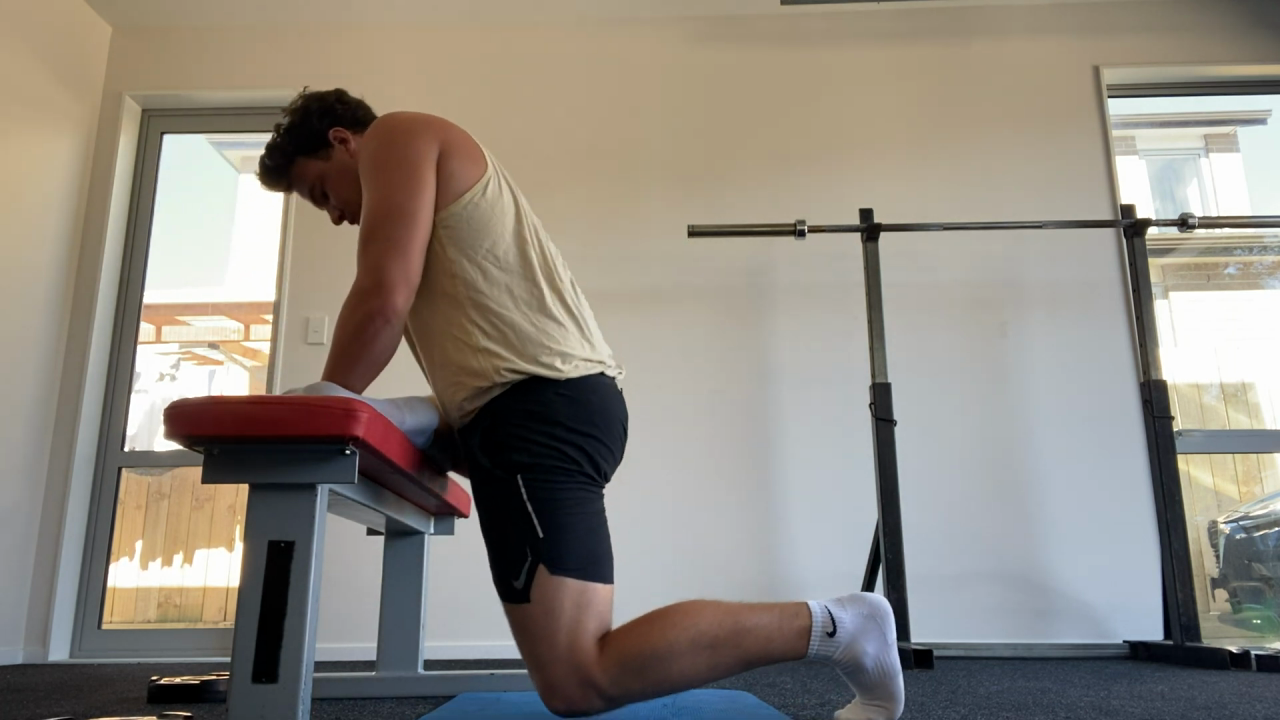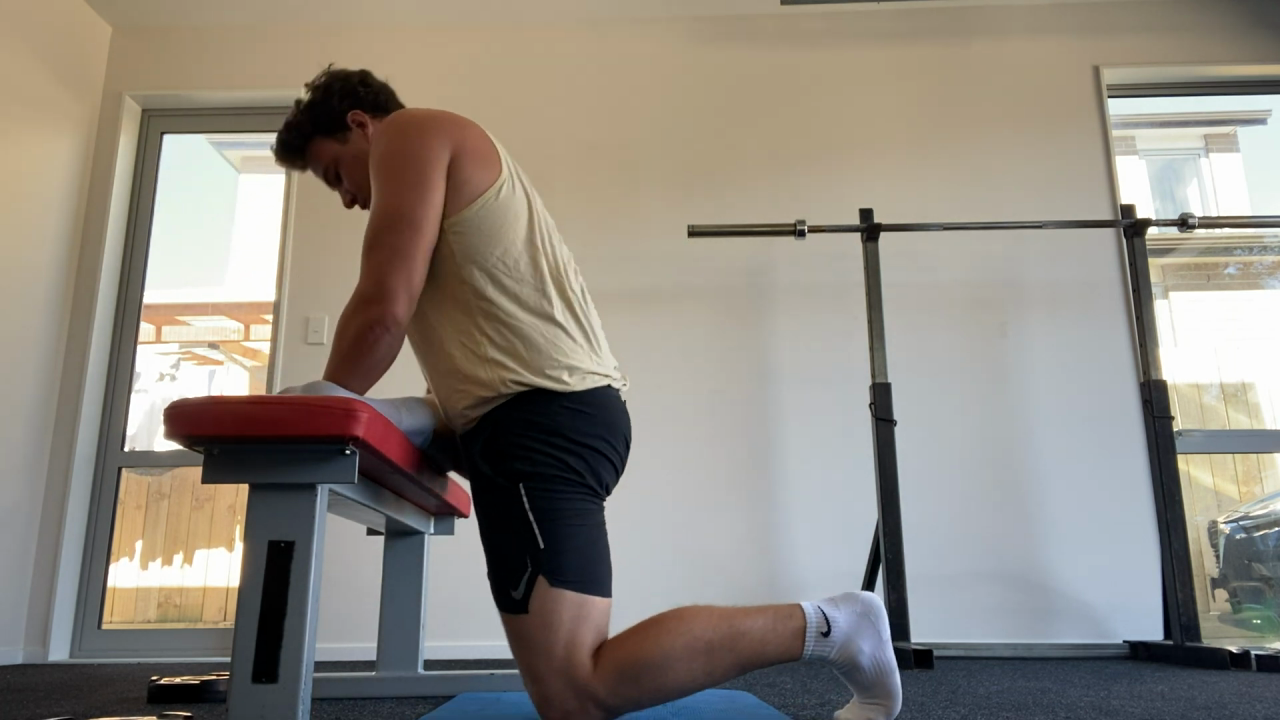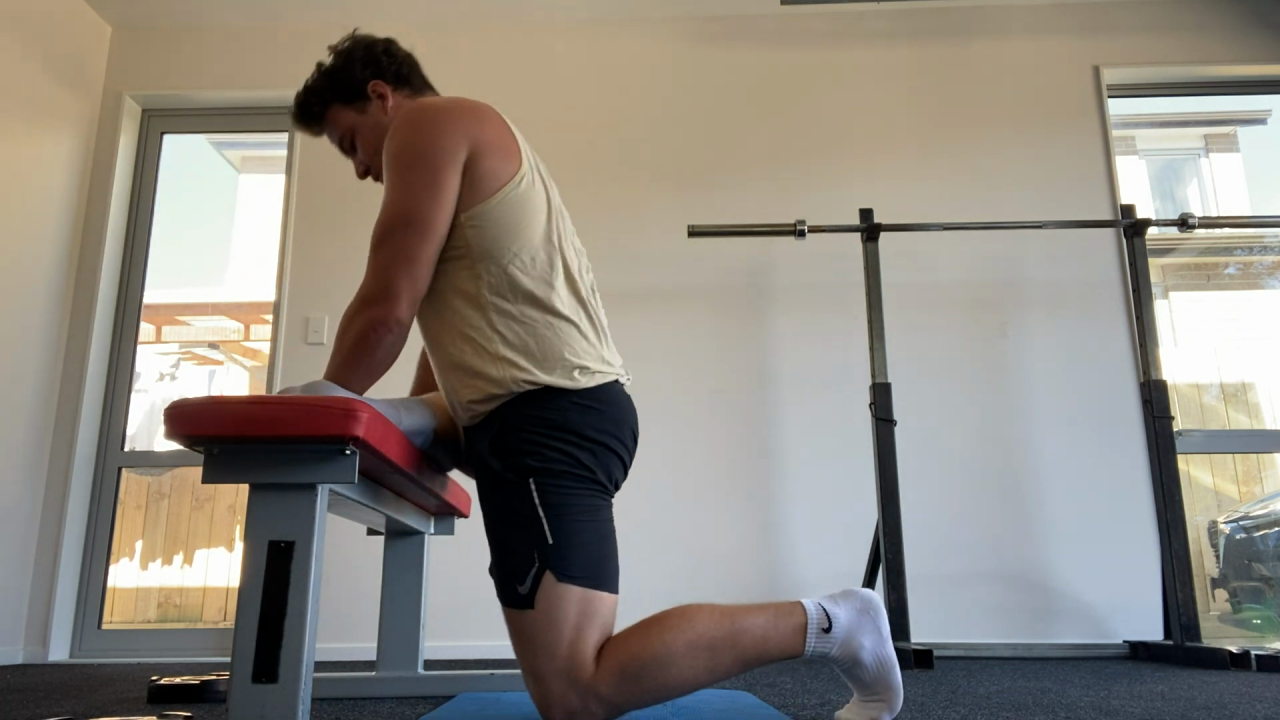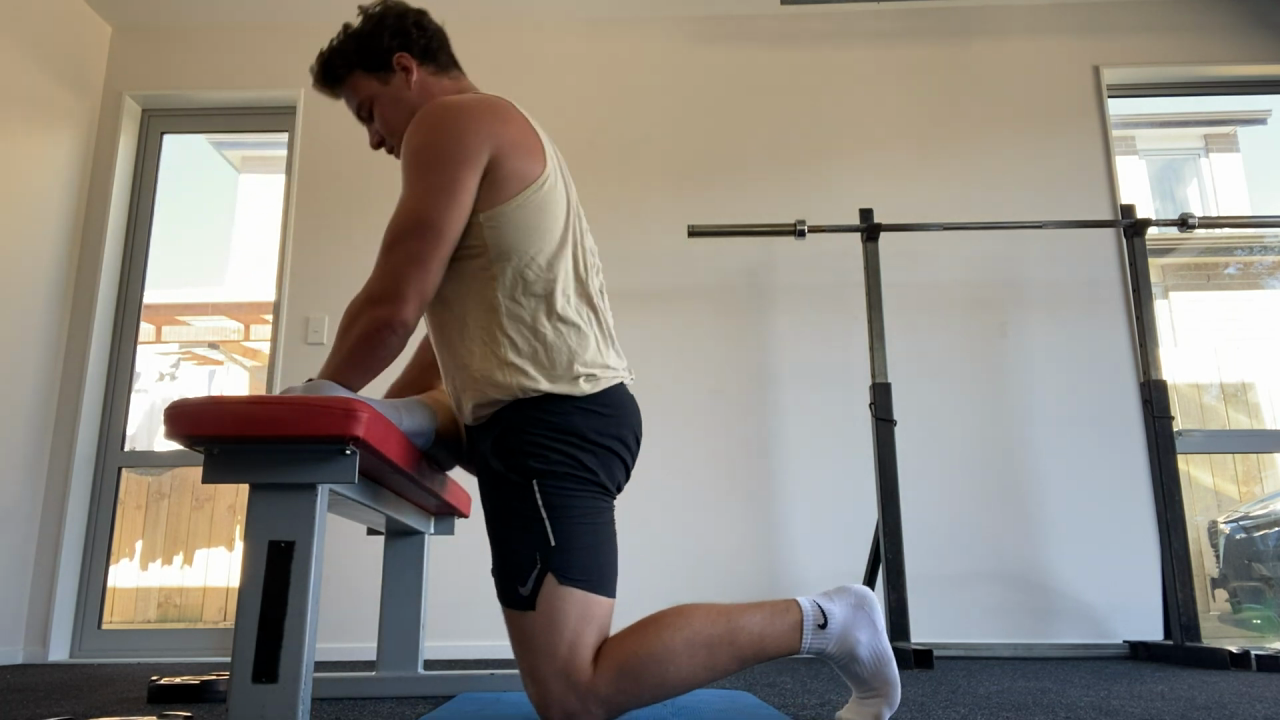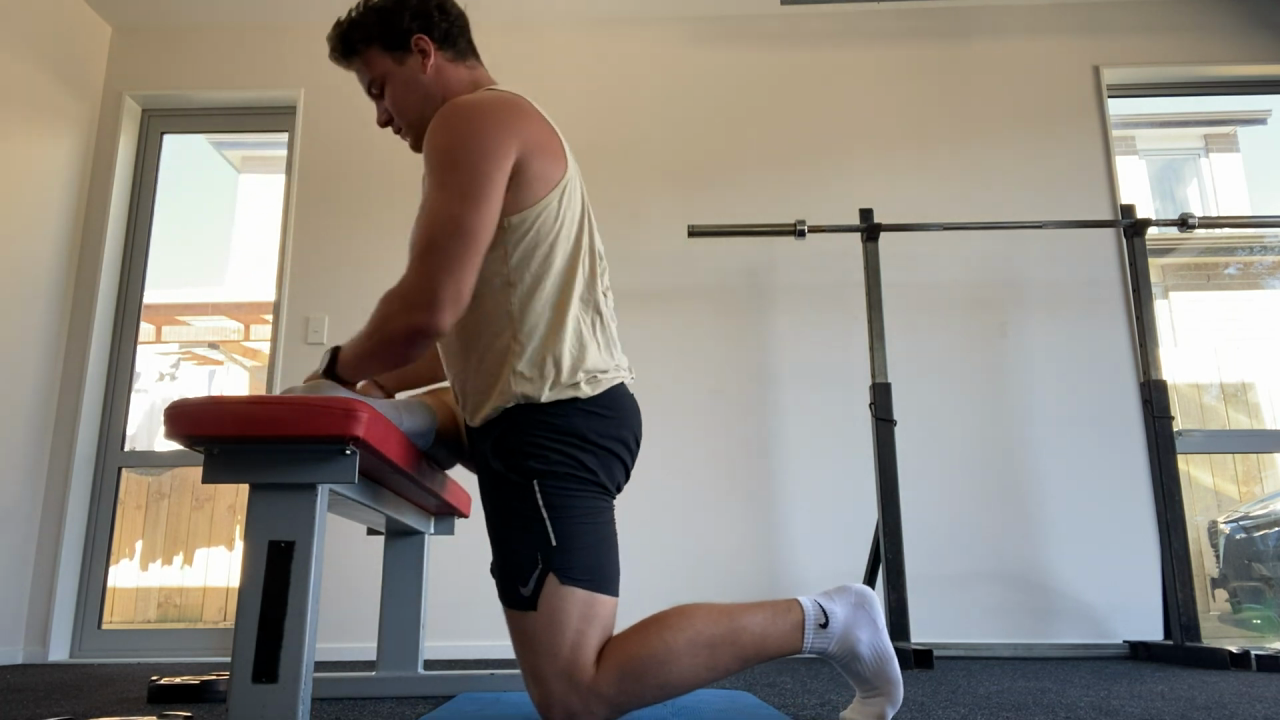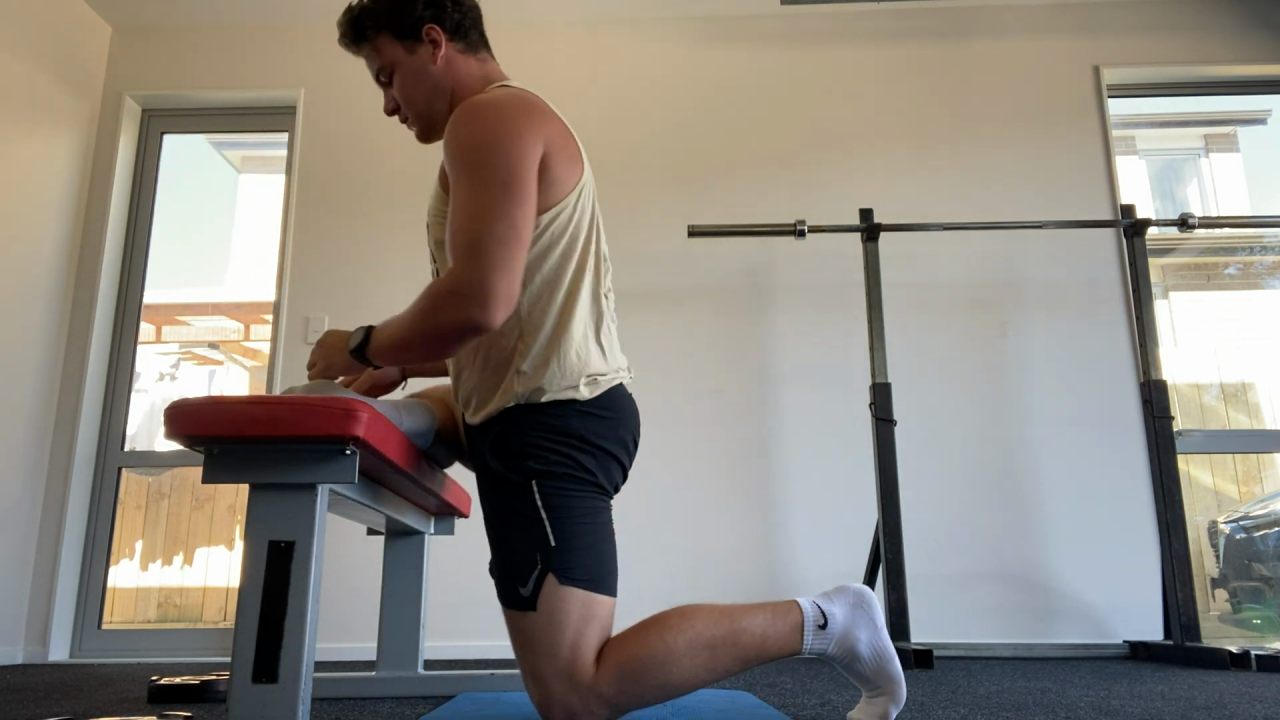
dt=0.1s
person 1, frame 1
left shoulder: (398, 137)
right shoulder: (444, 176)
left elbow: (381, 302)
left hip: (541, 410)
right hip: (548, 405)
left ankle: (832, 625)
person 1, frame 2
left shoulder: (412, 134)
right shoulder: (458, 171)
left elbow: (383, 306)
left hip: (543, 422)
right hip: (554, 412)
left ankle: (827, 626)
person 1, frame 3
left shoulder: (430, 125)
right shoulder: (476, 145)
left elbow: (389, 304)
left wrist: (325, 402)
right wrist: (380, 421)
left hip: (549, 421)
right hip: (553, 411)
left ankle: (825, 622)
person 1, frame 4
left shoulder: (450, 121)
right shoulder: (492, 135)
left elbow: (394, 304)
left wrist: (324, 395)
right wrist: (373, 412)
left hip: (551, 424)
right hip: (554, 413)
left ankle: (820, 621)
person 1, frame 5
left shoulder: (472, 119)
right shoulder: (502, 127)
left elbow: (431, 309)
left wrist: (339, 374)
right wrist: (378, 377)
left hip: (551, 424)
right hip: (552, 412)
left ankle: (822, 621)
person 1, frame 6
left shoulder: (490, 118)
right shoulder: (513, 122)
left elbow: (478, 303)
left wrist: (361, 350)
right wrist: (383, 362)
left hip: (550, 425)
right hip: (551, 413)
left ankle: (820, 622)
